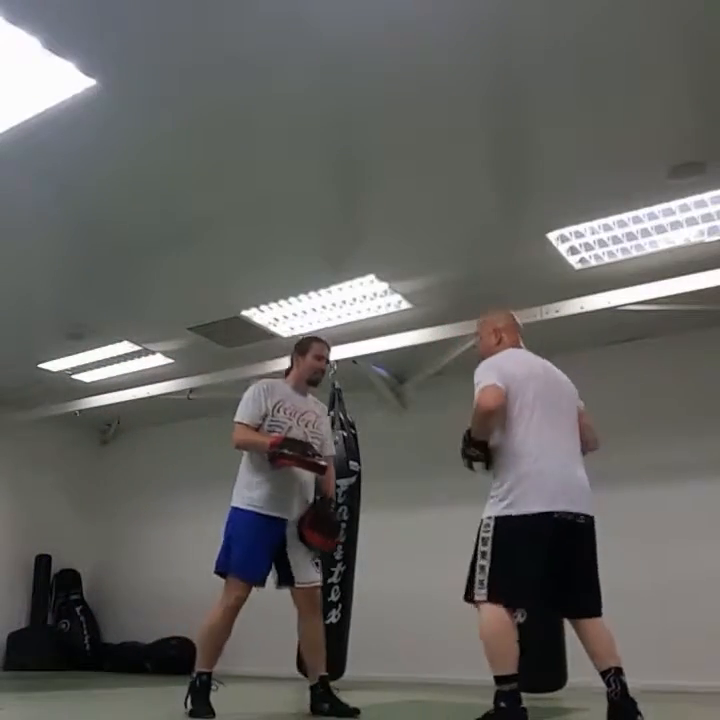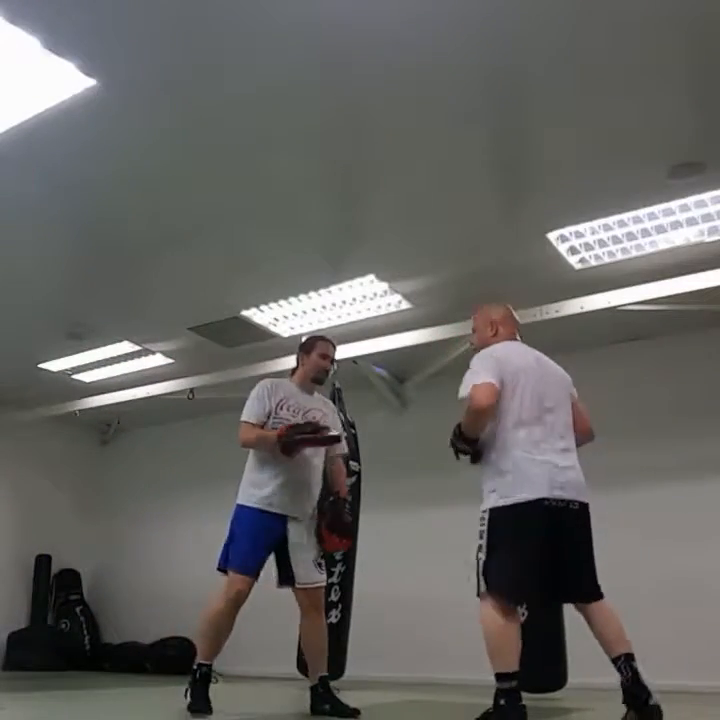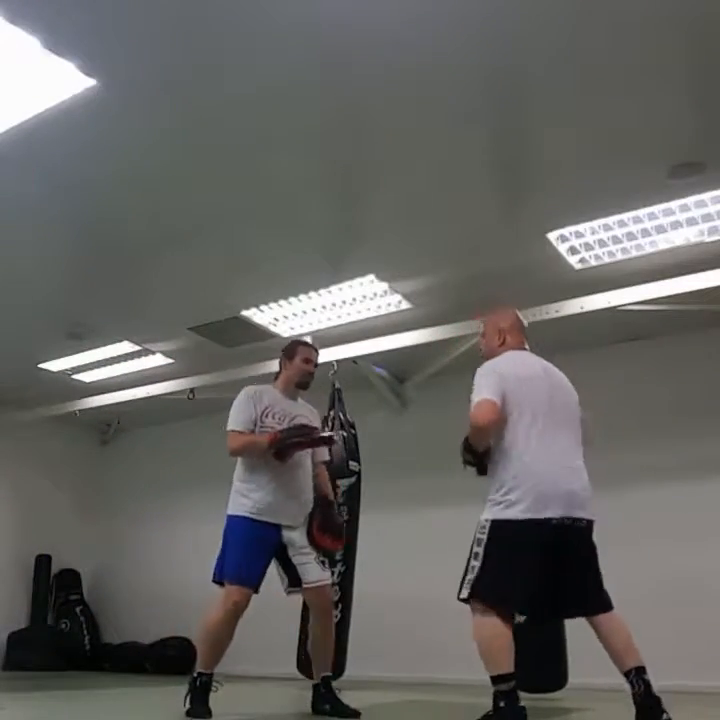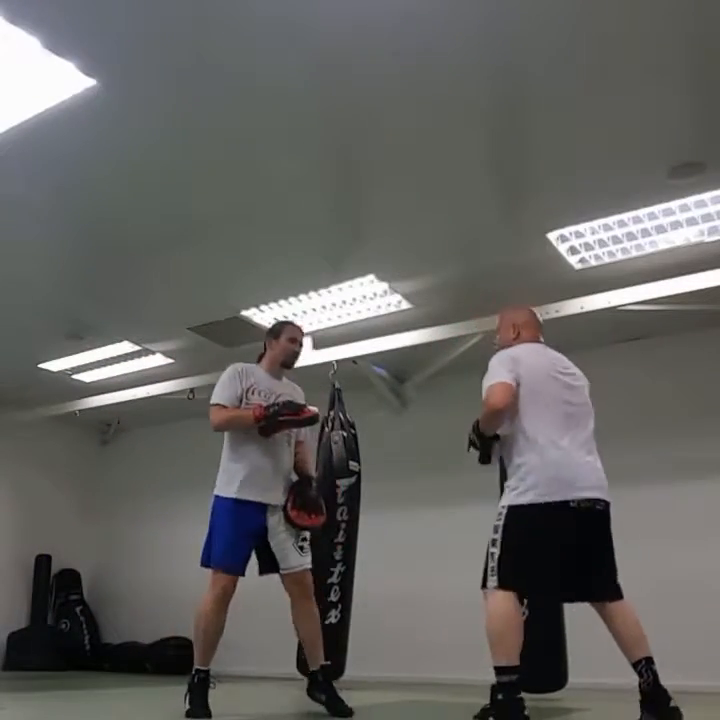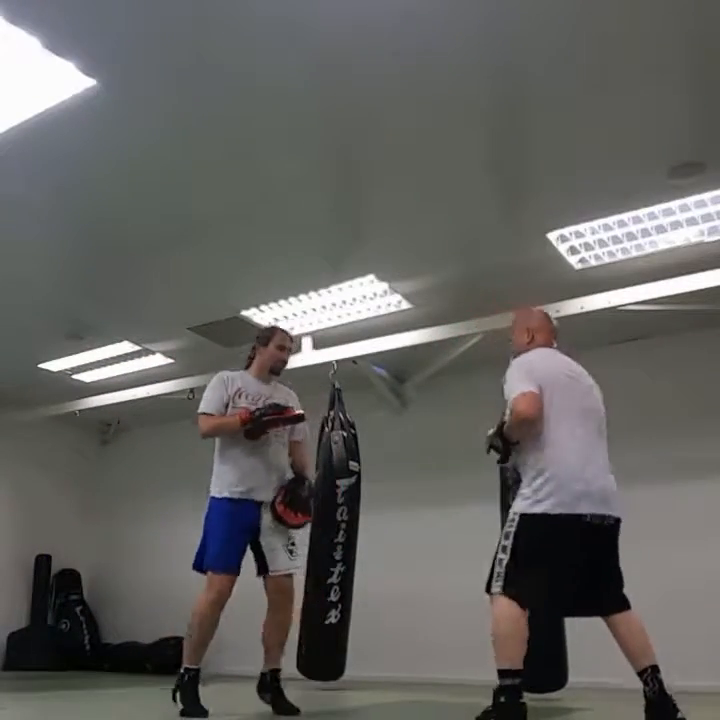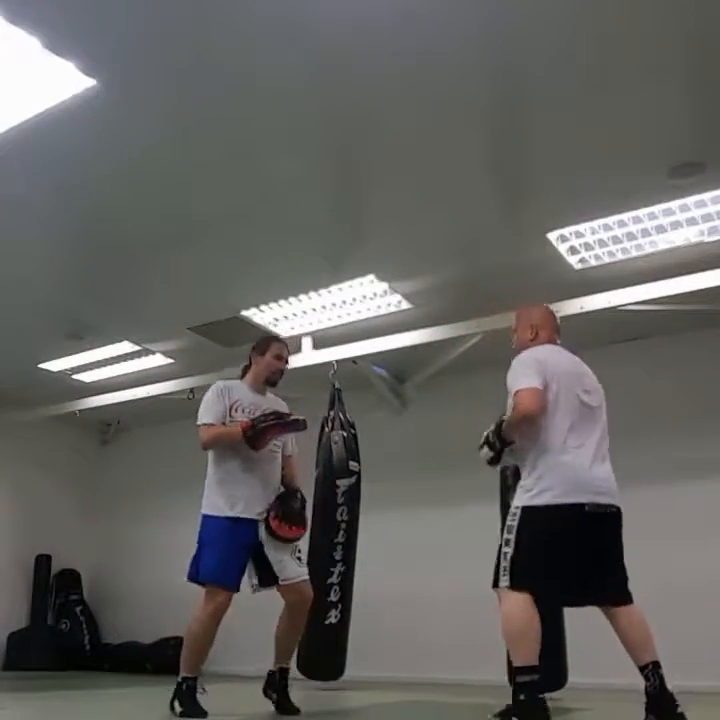
dt=0.2s
person 1, frame 1
left shoulder: (496, 365)
right shoulder: (558, 376)
left elbow: (489, 403)
right elbow: (589, 440)
left wrist: (476, 441)
left hip: (521, 502)
right hip: (575, 502)
left knee: (496, 601)
right knee: (584, 607)
person 1, frame 2
left shoulder: (490, 358)
right shoulder: (553, 368)
left elbow: (480, 404)
right elbow: (585, 430)
left wrist: (464, 438)
left hip: (517, 494)
right hip: (568, 494)
left knee: (496, 597)
right knee: (588, 596)
person 1, frame 3
left shoulder: (496, 369)
right shoulder: (559, 378)
left elbow: (484, 420)
left wrist: (476, 447)
left hip: (519, 507)
right hip: (574, 505)
left knee: (486, 603)
right knee: (596, 605)
person 1, frame 4
left shoulder: (509, 357)
right shoulder: (570, 368)
left elbow: (496, 404)
left wrist: (480, 433)
left hip: (538, 492)
right hip: (590, 493)
left knee: (501, 589)
right knee: (606, 594)
person 1, frame 5
left shoulder: (526, 364)
right shoulder: (581, 375)
left elbow: (525, 411)
left wrist: (503, 436)
right wrist: (516, 446)
left hip: (548, 501)
right hip: (600, 504)
left knee: (507, 594)
right knee: (613, 602)
person 1, frame 6
left shoulder: (530, 358)
right shoulder: (582, 370)
left elbow: (526, 409)
left wrist: (501, 435)
right wrist: (517, 442)
left hip: (549, 495)
right hip: (601, 498)
left knee: (515, 589)
right knee: (615, 598)
person 2, frame 1
left shoulder: (320, 411)
right shoulder: (264, 390)
left elbow: (325, 465)
right elbow: (240, 437)
left wrist: (329, 505)
right wrist: (277, 444)
left hip: (298, 517)
right hip: (253, 509)
left knee: (311, 600)
right knee: (234, 595)
right ankle: (199, 686)
person 2, frame 2
left shoulder: (328, 410)
right shoulder: (269, 389)
left elbow: (336, 463)
right elbow: (246, 436)
left wrist: (342, 504)
right wrist: (285, 434)
left hip: (303, 516)
right hip: (258, 507)
left knee: (314, 600)
right knee: (236, 590)
right ankle: (200, 677)
person 2, frame 3
left shoulder: (311, 415)
right shoulder: (253, 396)
left elbow: (319, 470)
right elbow: (234, 445)
left wrist: (330, 507)
right wrist: (278, 439)
left hip: (297, 523)
right hip: (250, 517)
left knee: (323, 601)
right knee: (234, 601)
right ankle: (199, 686)
person 2, frame 4
left shoulder: (295, 393)
right shoulder: (238, 374)
right elbow: (219, 420)
right wrist: (261, 412)
left hip: (282, 502)
right hip: (238, 496)
left knee: (302, 586)
right knee: (222, 586)
left ankle: (320, 678)
right ankle: (198, 681)
person 2, frame 5
left shoulder: (288, 397)
right shoulder: (226, 381)
left elbow: (298, 449)
right elbow: (206, 425)
right wrist: (252, 417)
left hip: (273, 503)
right hip: (230, 500)
left knee: (283, 593)
right knee: (217, 590)
left ankle: (270, 681)
right ankle: (187, 681)
person 2, frame 6
left shoulder: (280, 408)
right shoulder: (223, 391)
right elbow: (208, 437)
left wrist: (294, 494)
right wrist: (253, 426)
left hip: (270, 518)
right hip: (225, 514)
left knee: (301, 596)
right knee: (215, 603)
left ankle: (277, 679)
right ankle: (186, 688)
